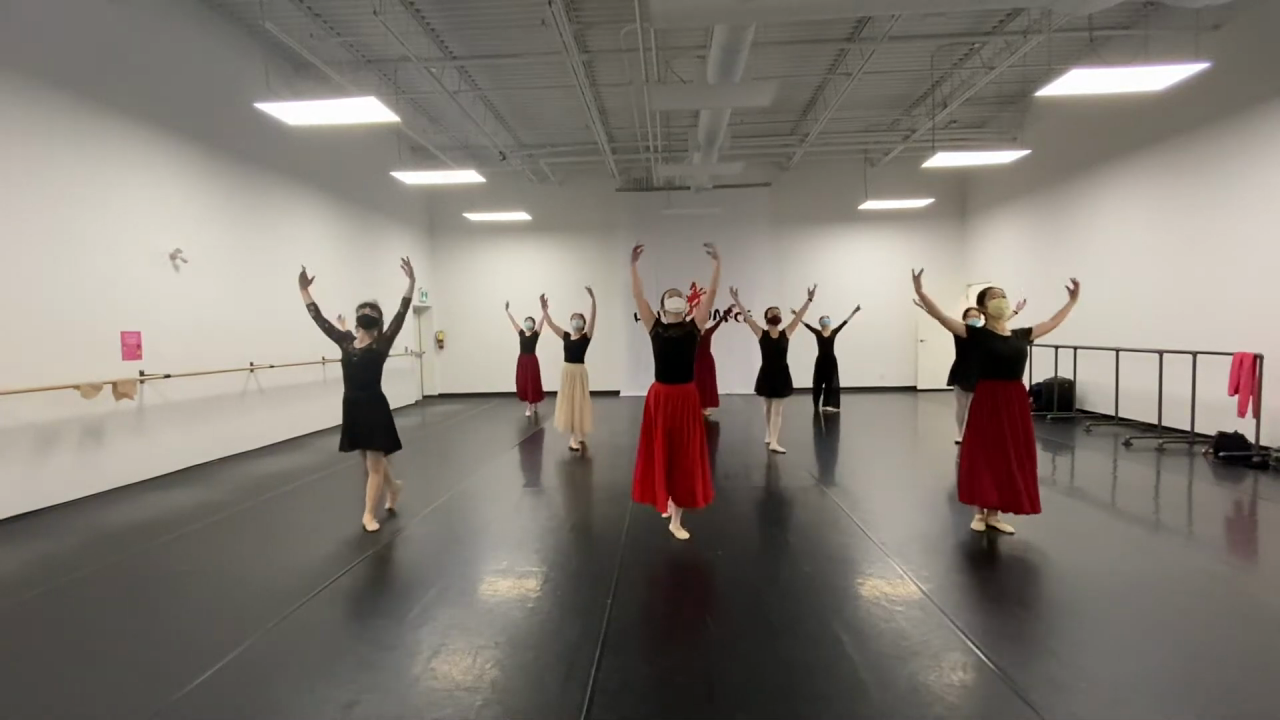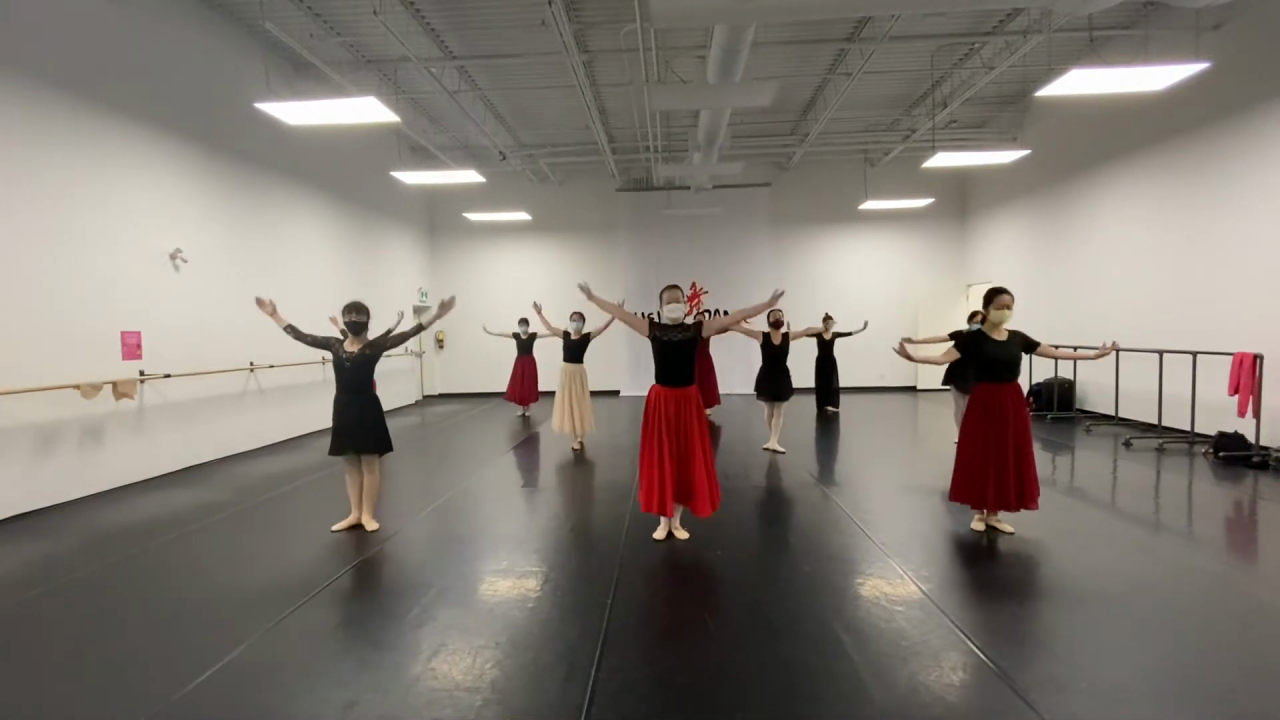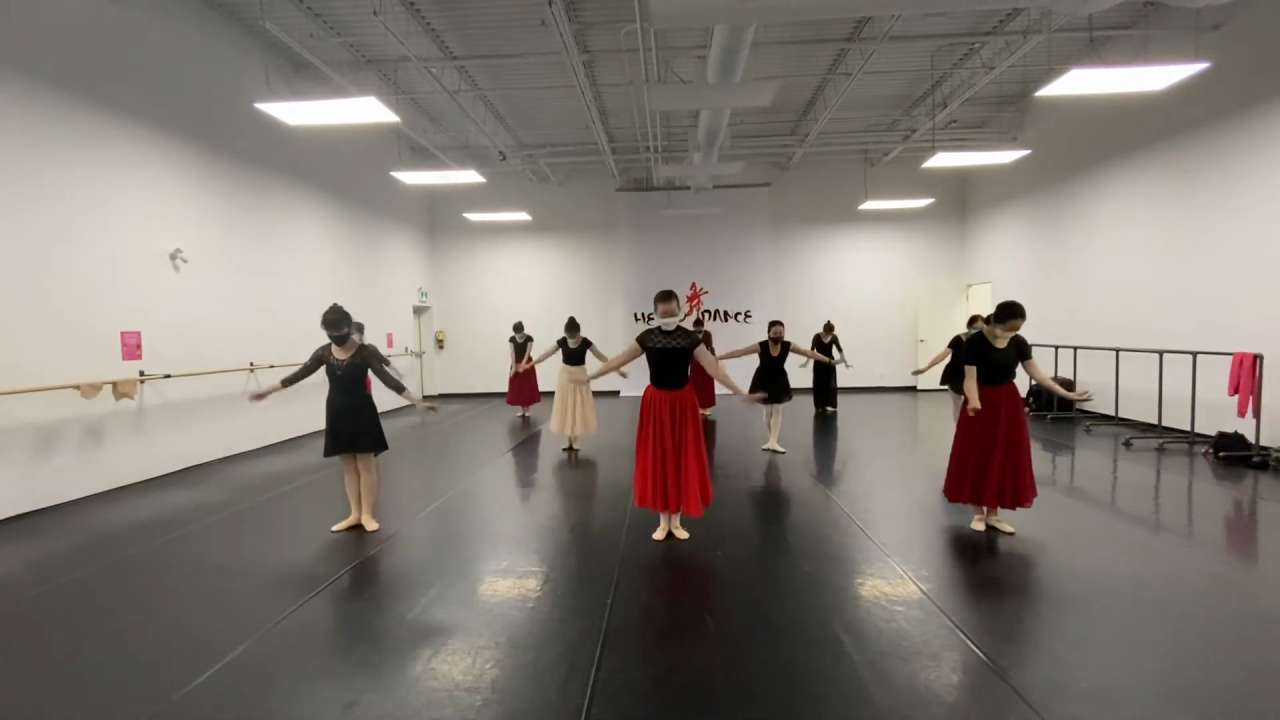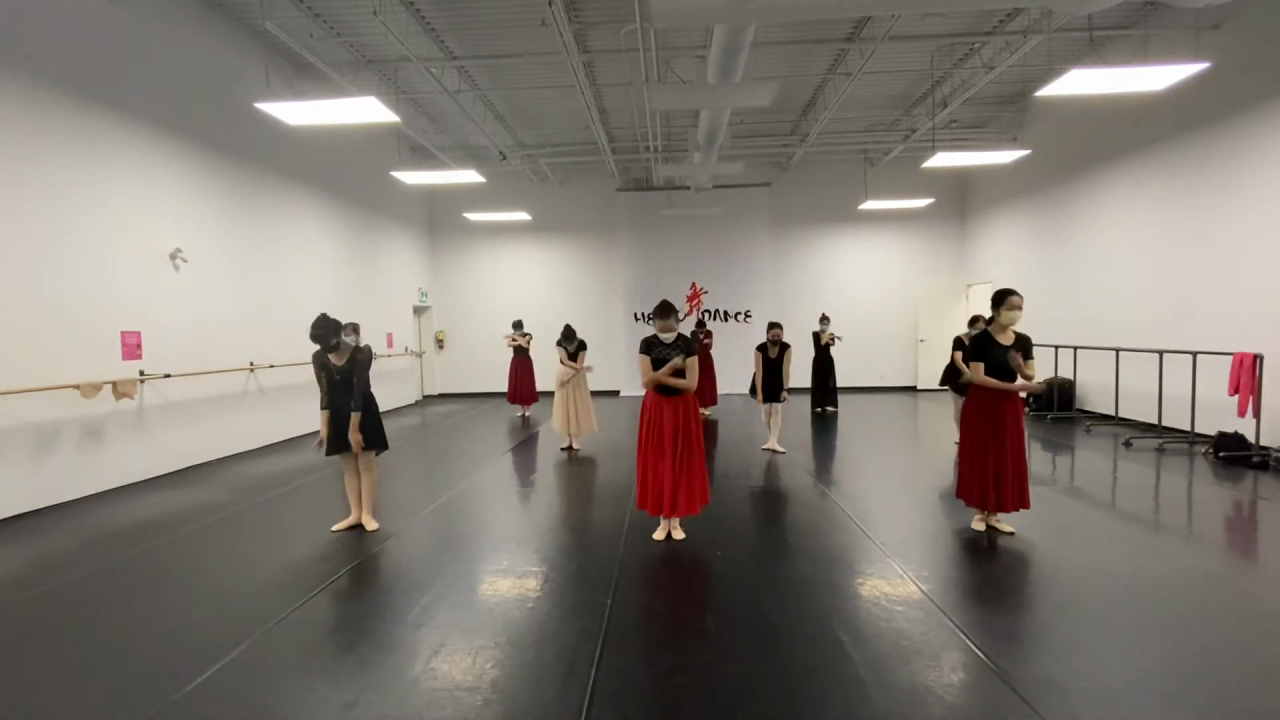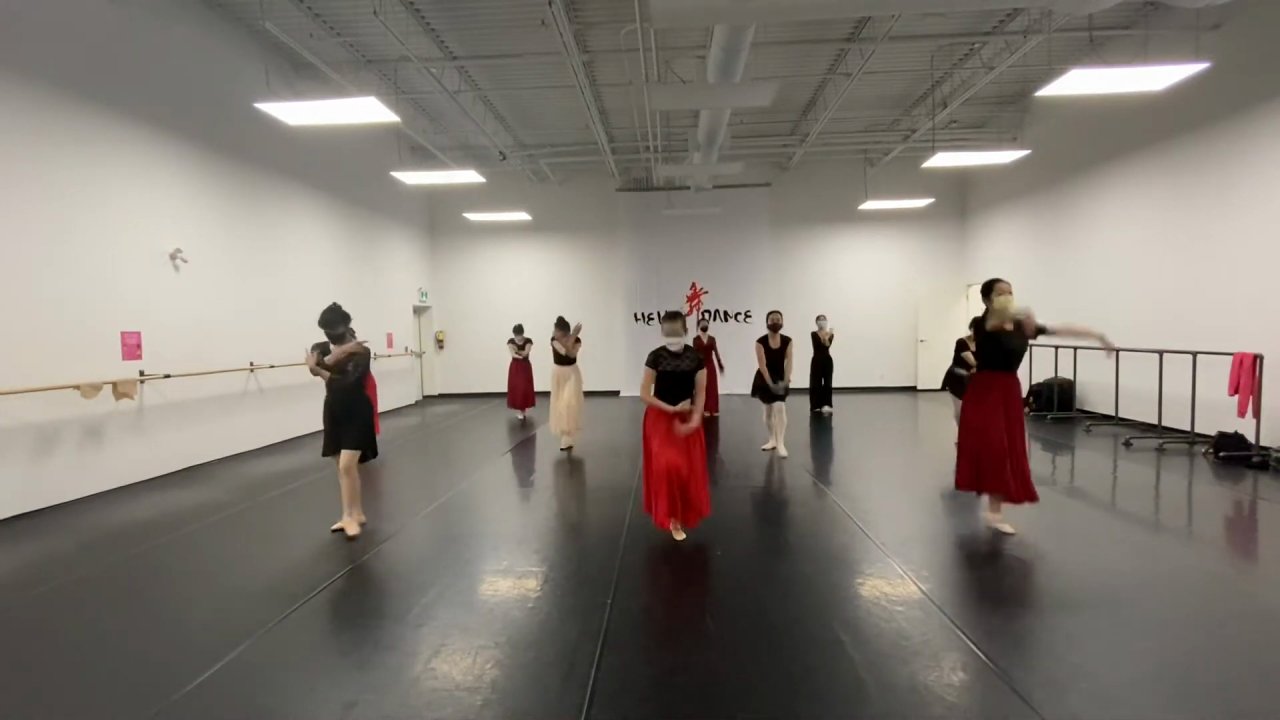
dt=0.5s
person 1, frame 1
left shoulder: (694, 327)
right shoulder: (654, 327)
left elbow: (711, 294)
right elbow: (638, 296)
left wrist: (716, 262)
right wrist: (633, 264)
left hip: (687, 396)
right hip: (660, 396)
left knee: (685, 456)
right knee: (659, 452)
left ankle: (676, 520)
right ankle: (667, 502)
person 1, frame 2
left shoulder: (696, 330)
right shoulder: (653, 330)
left elbow: (732, 319)
right elbow: (620, 313)
left wrist: (767, 305)
right wrist: (592, 298)
left hip: (687, 400)
right hip: (660, 400)
left knee: (687, 460)
right knee: (661, 460)
left ankle: (676, 520)
right ankle: (663, 520)
person 1, frame 3
left shoulder: (690, 338)
right shoulder: (647, 337)
left elbow: (712, 367)
right elbow: (620, 360)
left wrist: (739, 392)
right wrist: (590, 377)
left hip: (683, 400)
right hip: (655, 400)
left knee: (683, 460)
right knee: (657, 460)
left ankle: (676, 520)
right ankle: (663, 521)
person 1, frame 4
left shoulder: (687, 345)
right shoulder: (647, 345)
left elbow: (692, 385)
right elbow: (646, 382)
left wrist: (663, 377)
right wrist: (667, 369)
left hip: (682, 407)
right hip: (656, 407)
left knee: (682, 464)
right knee: (657, 464)
left ankle: (676, 521)
right ankle: (663, 521)
person 1, frame 5
left shoulder: (696, 357)
right shoulder: (655, 357)
left elbow: (700, 394)
right elbow: (645, 394)
left wrist: (695, 419)
right wrist: (671, 409)
left hip: (686, 419)
right hip: (659, 417)
left knee: (688, 470)
right knee: (666, 465)
left ankle: (679, 519)
right ankle: (667, 515)
person 2, frame 1
left shoulder: (1021, 335)
right shoulder: (976, 335)
left elbow: (1053, 322)
right elbow: (942, 317)
left wrist: (1072, 300)
right wrist: (921, 292)
left hip: (1016, 401)
right hip: (988, 401)
left knee: (1011, 458)
right knee: (984, 457)
left ankle: (994, 514)
right ankle: (980, 513)
person 2, frame 2
left shoulder: (1018, 338)
right shoulder: (973, 339)
left elbow: (1053, 353)
right elbow: (945, 358)
left wrist: (1092, 355)
right wrist: (914, 357)
left hip: (1013, 402)
right hip: (984, 402)
left knee: (1009, 457)
right knee: (981, 457)
left ankle: (994, 514)
right ankle: (979, 513)
person 2, frame 3
left shoulder: (1019, 343)
right shoulder: (975, 343)
left elbow: (1036, 373)
right elbow: (970, 378)
left wrist: (1067, 394)
right wrist: (973, 402)
left hip: (1009, 402)
right hip: (983, 402)
left knee: (1006, 457)
right knee: (978, 457)
left ankle: (993, 514)
right ankle: (978, 513)
person 2, frame 4
left shoulder: (1023, 341)
right shoulder: (979, 341)
left elbow: (1030, 375)
right elbow: (978, 377)
left wrist: (1021, 368)
right wrist: (1016, 386)
left hip: (1009, 404)
right hip: (982, 404)
left knee: (1007, 460)
right knee: (981, 459)
left ankle: (994, 514)
right ankle: (980, 512)
person 2, frame 5
left shoulder: (1024, 327)
right shoulder: (984, 325)
left elbow: (1061, 329)
right elbow: (998, 319)
left wrist: (1094, 334)
right wrist: (1021, 318)
left hip: (1009, 392)
right hip: (984, 392)
left knee: (1011, 450)
right knee: (990, 447)
left ankle: (997, 511)
right ankle: (992, 506)
person 3, frame 1
left shoulder: (381, 344)
right shoulder: (345, 342)
left elbow: (401, 314)
right elbow: (318, 318)
left wrist: (411, 281)
right wrist: (304, 290)
left hip: (374, 406)
right hip: (351, 406)
left knee: (374, 464)
right knee: (372, 459)
left ankle: (369, 514)
right ankle: (392, 487)
person 3, frame 2
left shoulder: (375, 346)
right shoulder: (335, 345)
left elbow: (406, 335)
right elbow: (301, 336)
left wrist: (434, 317)
right wrist: (275, 316)
left hip: (367, 410)
right hip: (343, 410)
left knee: (369, 465)
right knee: (351, 465)
left ankle: (368, 515)
right ankle: (355, 514)
person 3, frame 3
left shoulder: (365, 352)
right shoulder: (324, 352)
left elbow: (387, 378)
right elbow: (300, 374)
left wrist: (416, 401)
right wrist: (269, 391)
left hip: (360, 411)
right hip: (336, 412)
left knee: (365, 465)
right knee: (348, 466)
left ankle: (367, 514)
right ankle: (355, 514)
person 3, frame 4
left shoulder: (361, 354)
right shoulder: (319, 357)
left elbow: (359, 392)
right elbow: (324, 393)
left wrist: (354, 429)
right wrist: (324, 428)
left hip: (363, 412)
right hip: (337, 412)
left knee: (366, 465)
right knee: (348, 466)
left ankle: (367, 514)
right ankle: (355, 514)
person 3, frame 5
left shoulder: (360, 351)
right shoulder: (321, 348)
left elbow: (347, 381)
right elbow: (315, 367)
left wrist: (320, 369)
right wrist: (339, 352)
left hip: (357, 412)
right hip: (334, 412)
left knee: (347, 465)
right knee: (342, 467)
left ankle: (349, 516)
right ankle: (355, 514)
